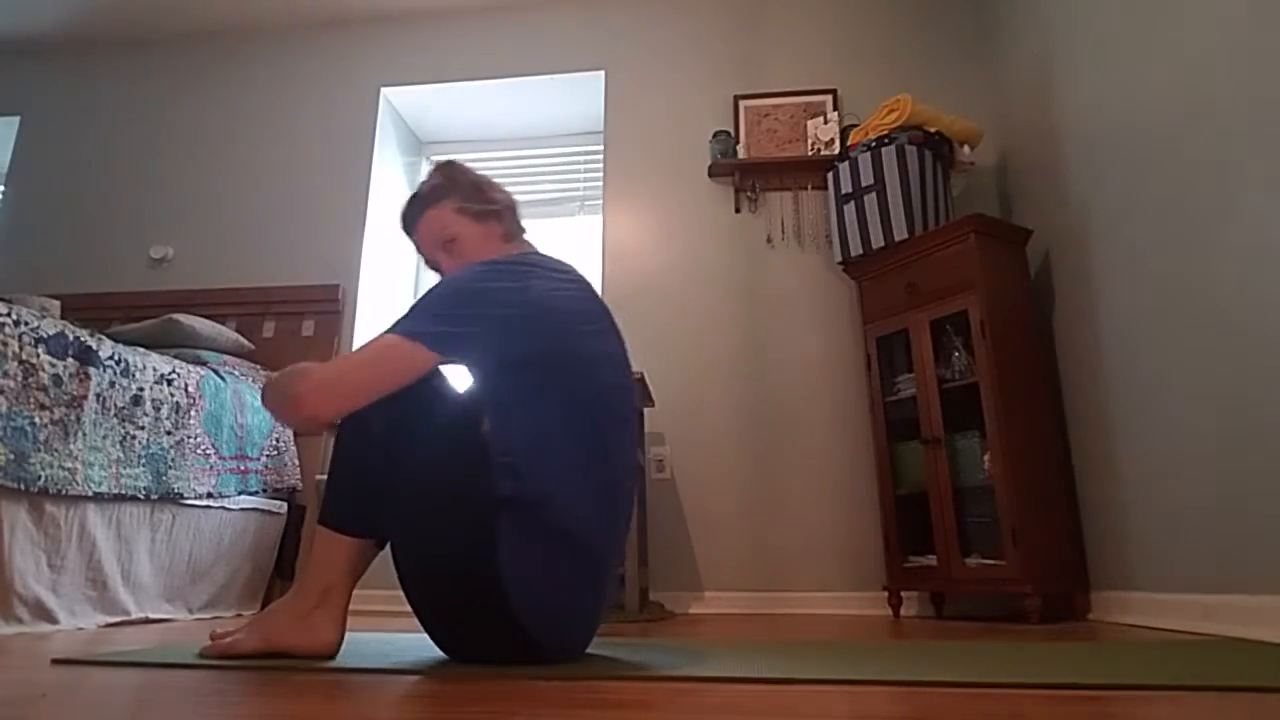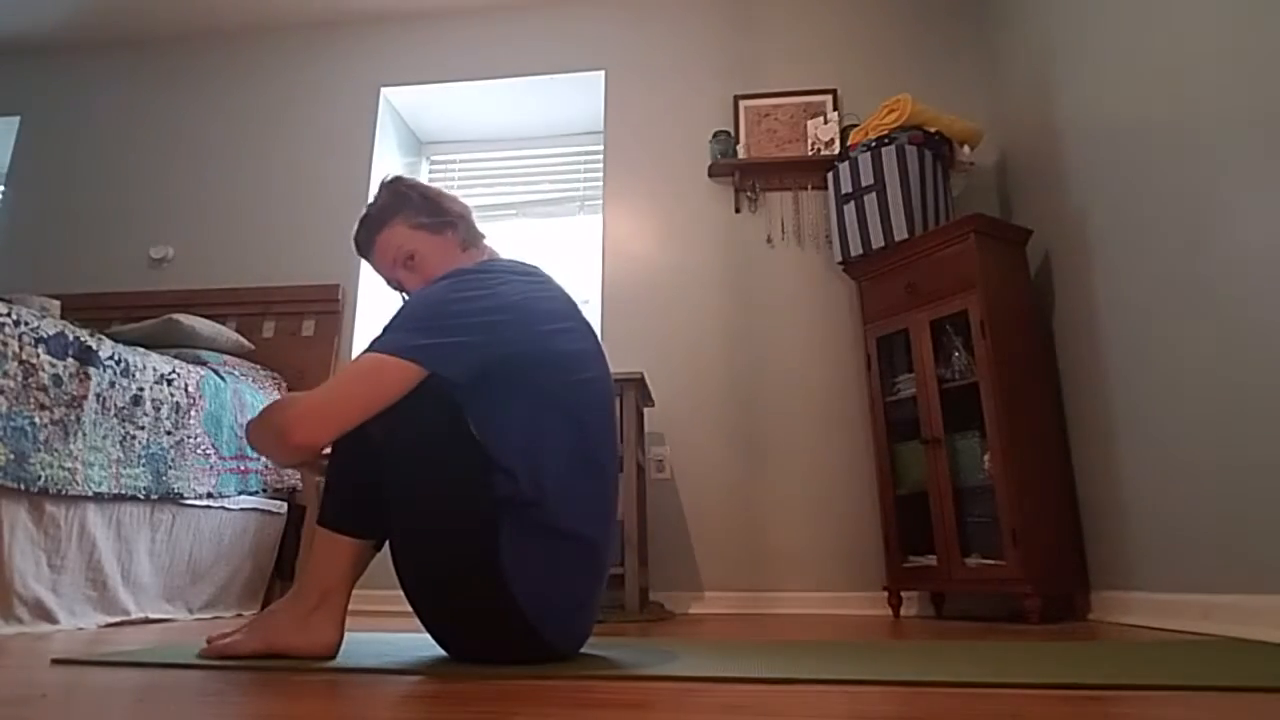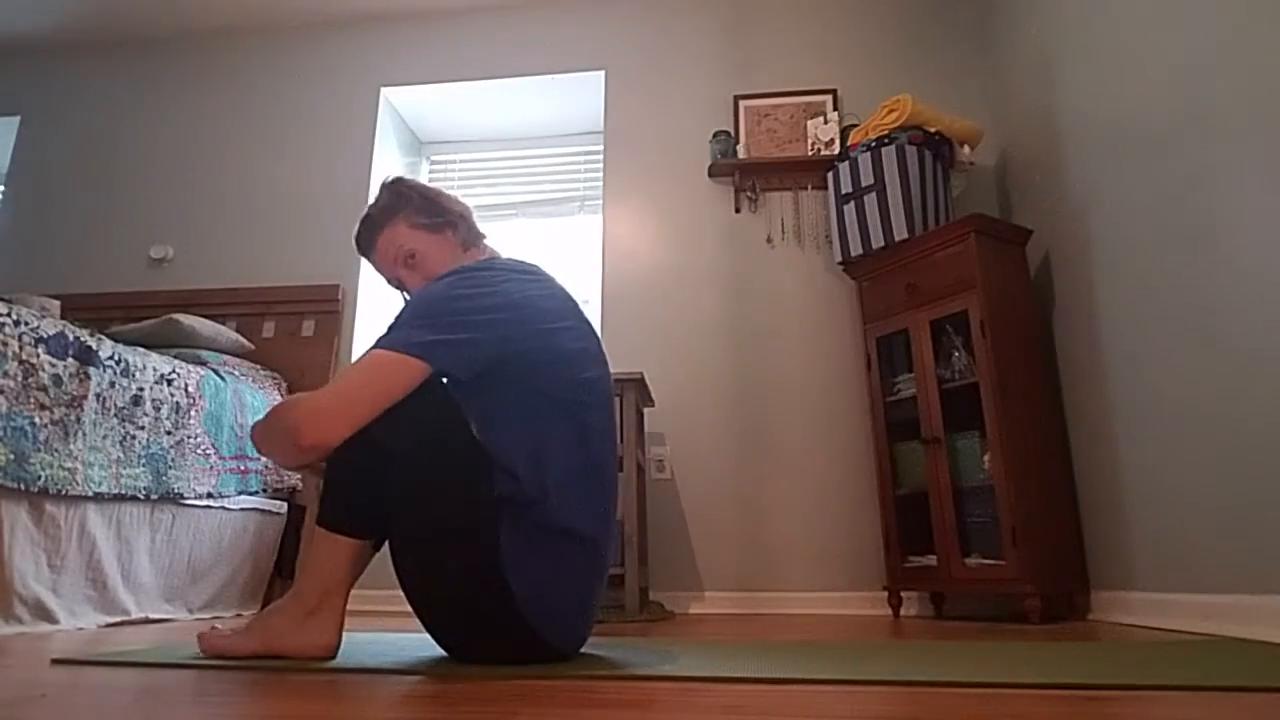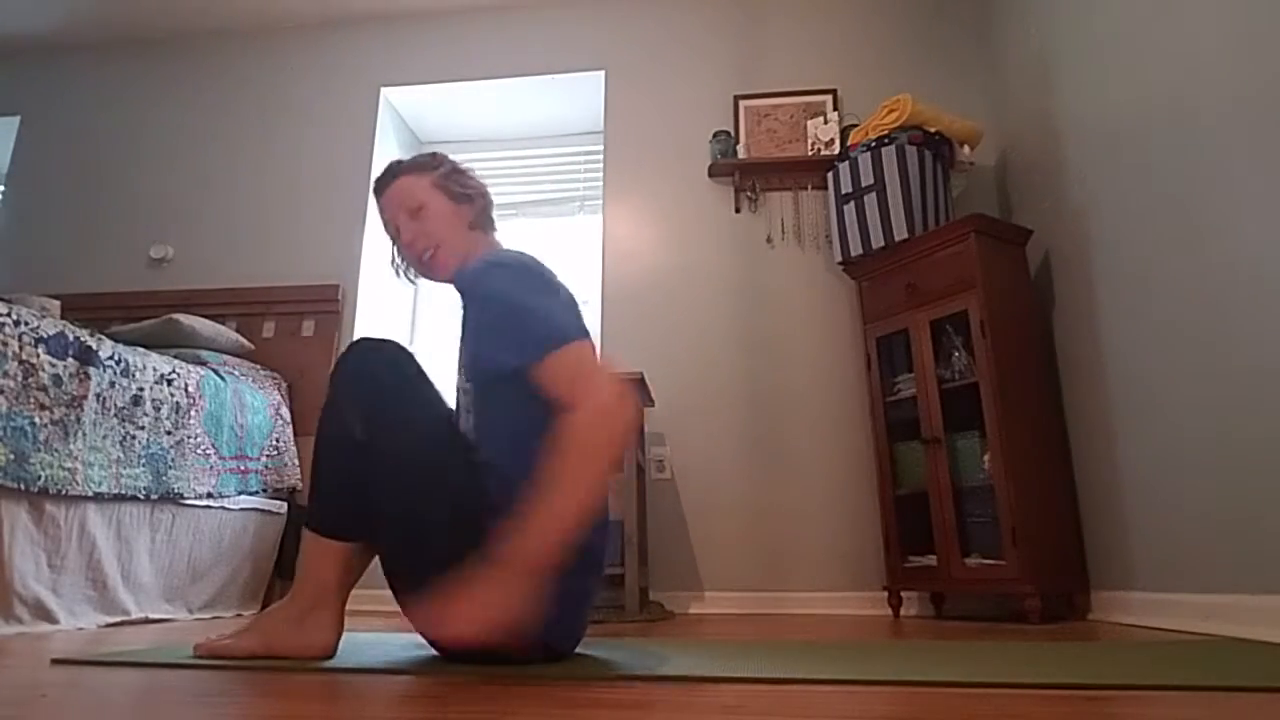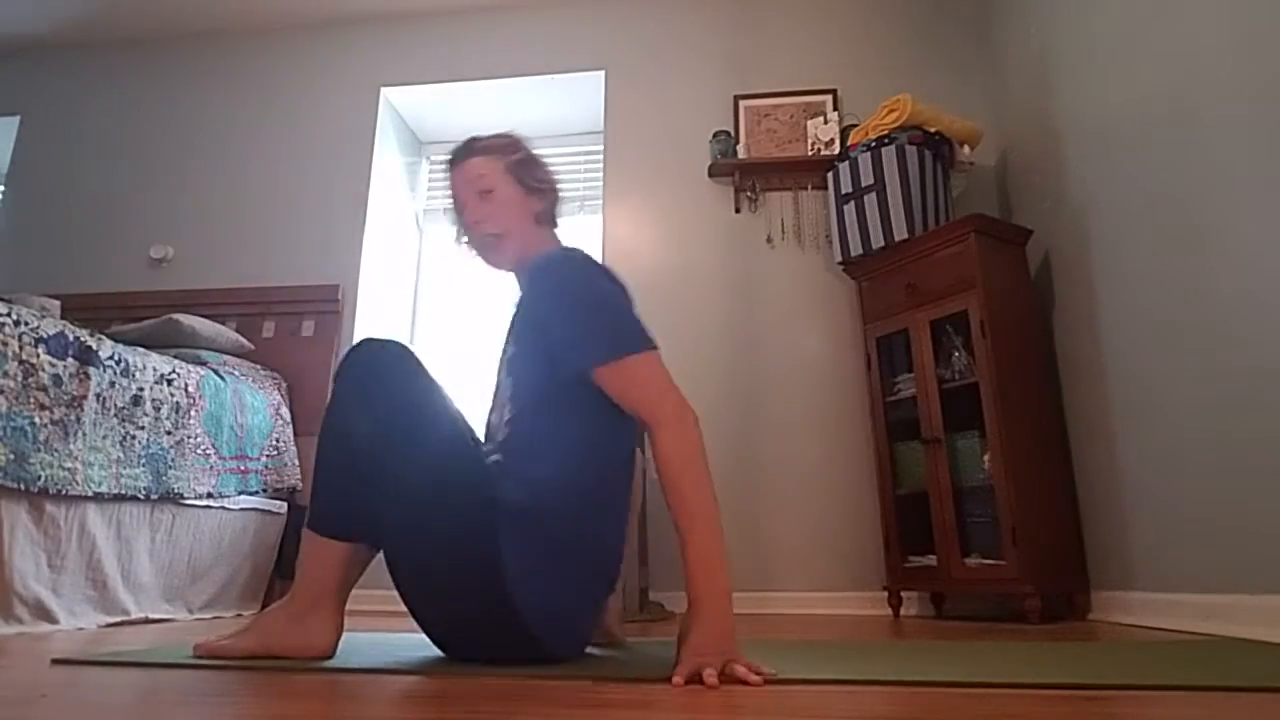
dt=0.3s
person 1, frame 1
left shoulder: (500, 285)
right shoulder: (555, 290)
left elbow: (318, 398)
left wrist: (279, 389)
left hip: (524, 603)
right hip: (556, 601)
left knee: (388, 393)
left ankle: (315, 608)
right ankle: (319, 602)
person 1, frame 2
left shoulder: (467, 295)
right shoulder: (524, 290)
left elbow: (304, 428)
left wrist: (262, 428)
left hip: (523, 602)
right hip: (551, 601)
left knee: (391, 402)
left ankle: (313, 611)
right ankle: (316, 606)
person 1, frame 3
left shoulder: (469, 293)
right shoulder: (525, 288)
left elbow: (317, 426)
left wrist: (268, 431)
left hip: (522, 601)
right hip: (553, 598)
left knee: (390, 401)
left ankle: (312, 611)
right ankle: (315, 605)
person 1, frame 4
left shoulder: (497, 282)
right shoulder: (502, 282)
left elbow: (606, 408)
left wrist: (509, 576)
left hip: (516, 605)
left knee: (369, 374)
left ankle: (312, 614)
right ankle: (315, 607)
person 1, frame 5
left shoulder: (561, 279)
right shoulder: (547, 291)
left elbow: (671, 416)
left wrist: (710, 612)
left hip: (519, 604)
right hip: (542, 607)
left knee: (375, 371)
left ankle: (307, 613)
right ankle: (314, 604)
